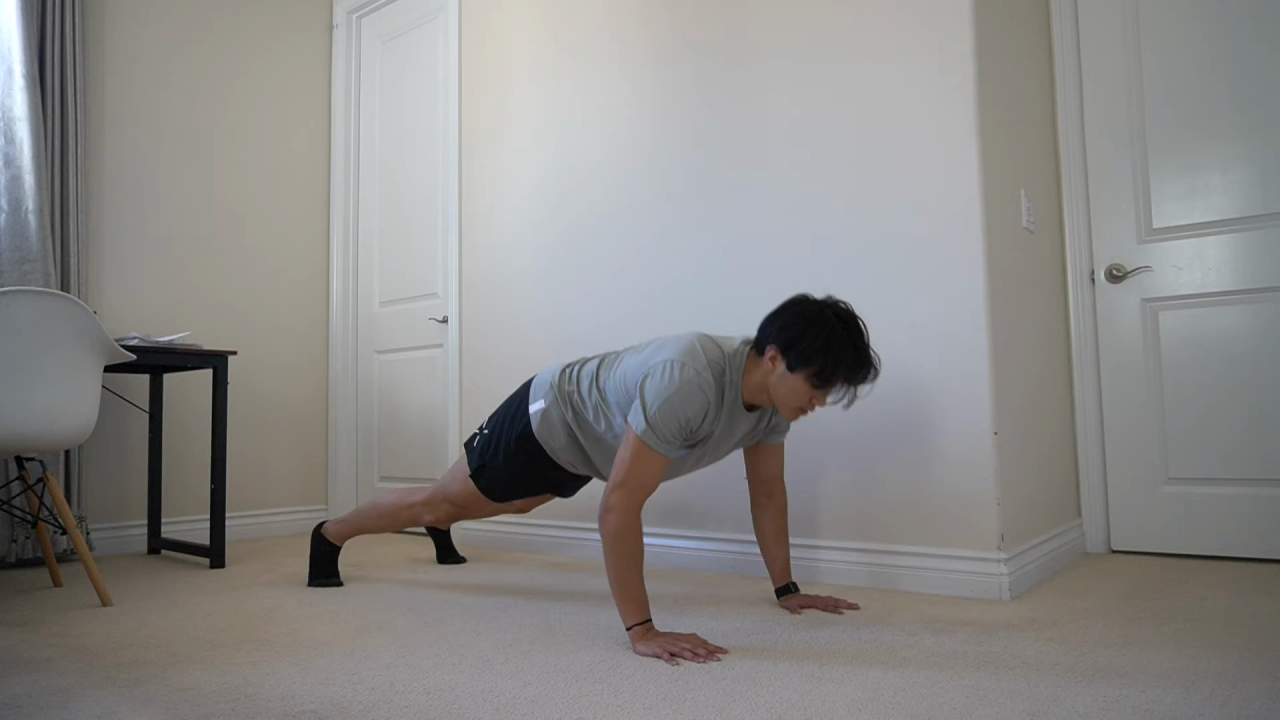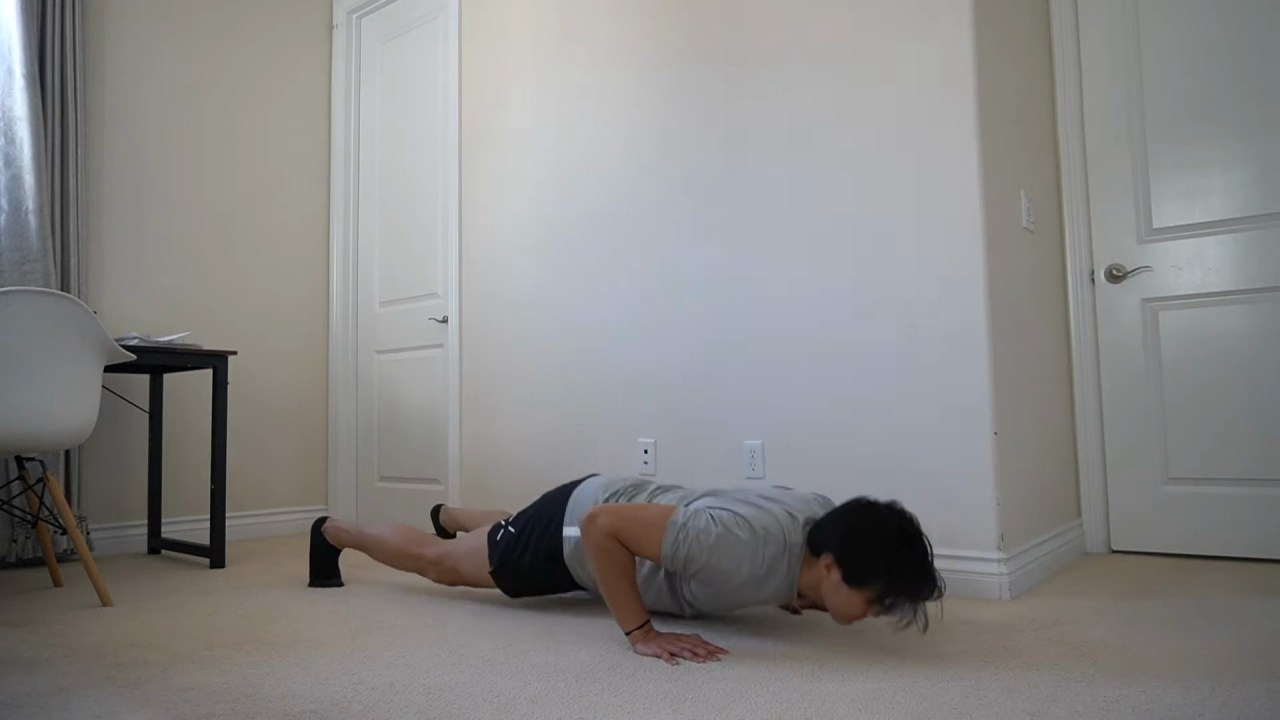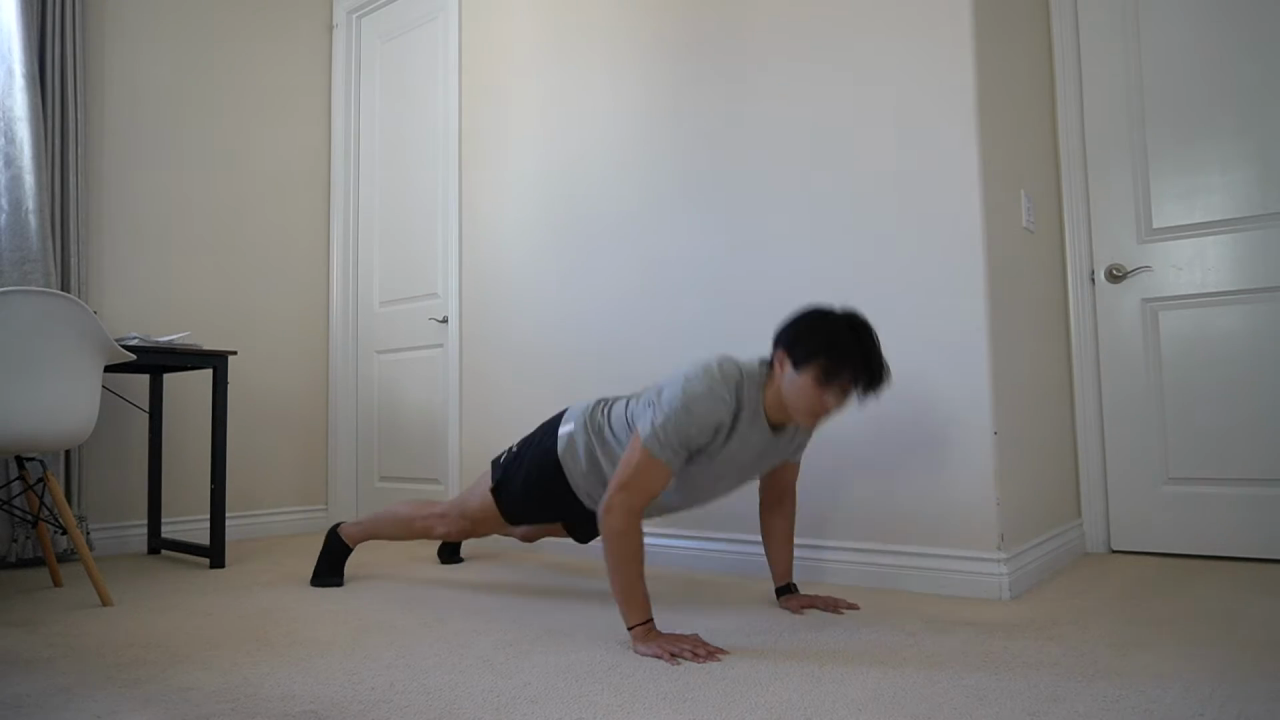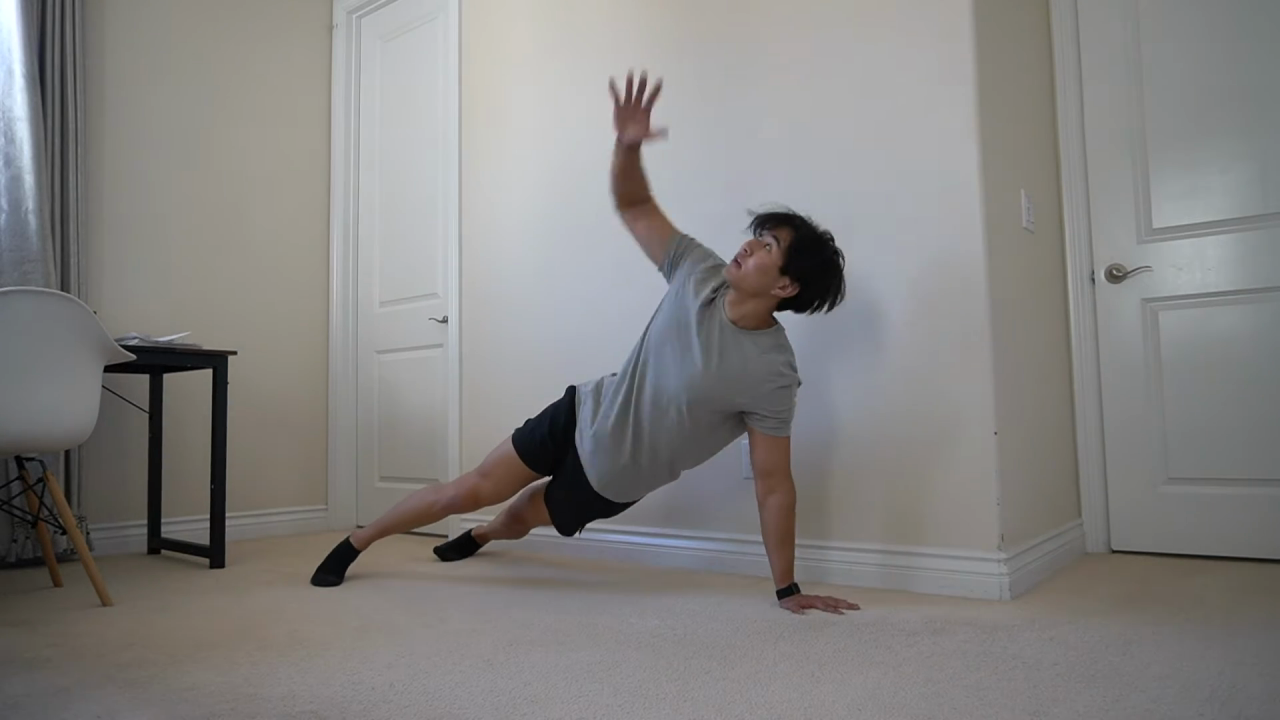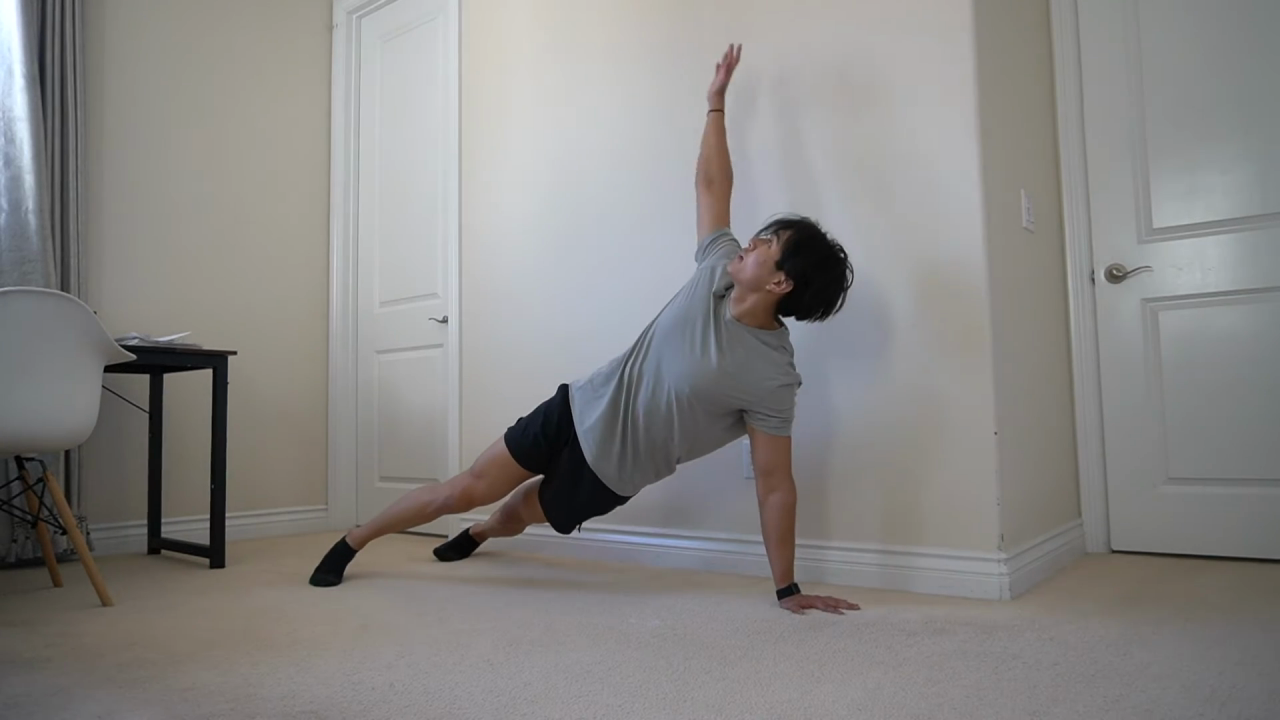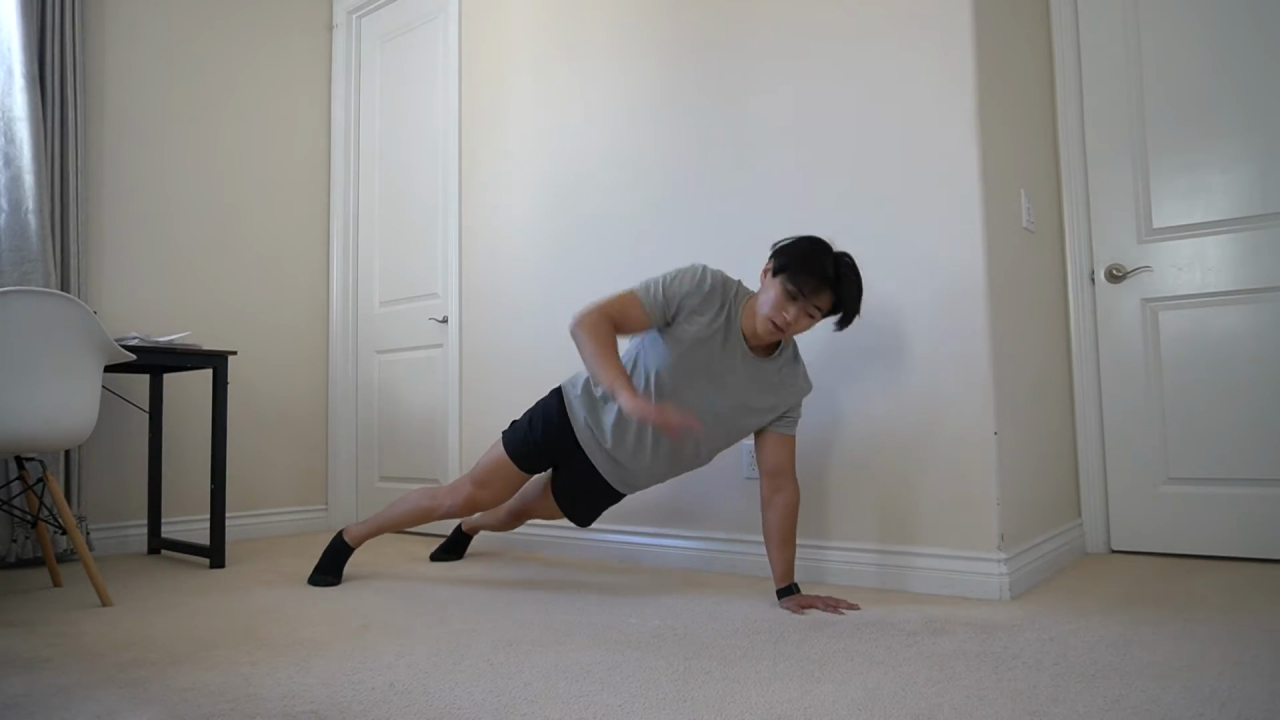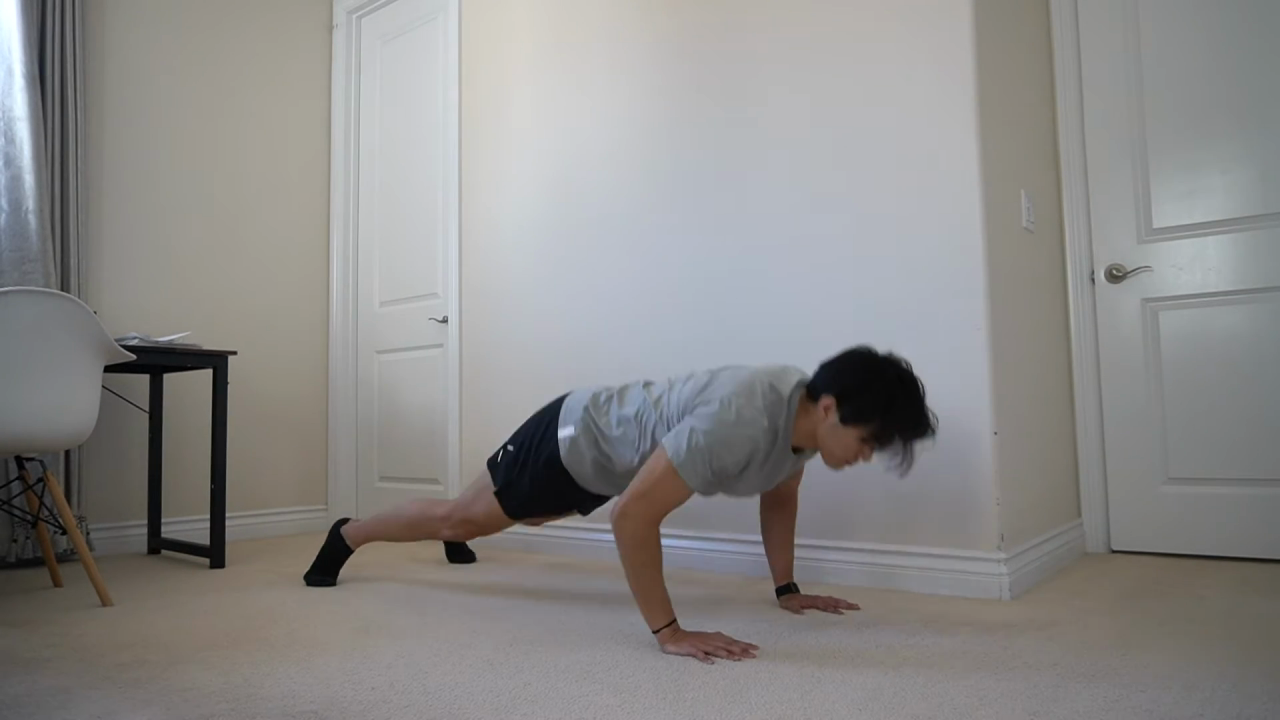
dt=0.5s
person 1, frame 1
left shoulder: (770, 389)
right shoulder: (691, 380)
left elbow: (766, 482)
right elbow: (620, 506)
left wrist: (786, 587)
right wrist: (639, 628)
left hip: (585, 439)
right hip: (548, 414)
left knee: (516, 504)
right knee: (442, 501)
left ankle: (441, 540)
right ankle: (329, 533)
person 1, frame 2
left shoulder: (820, 520)
right shoulder: (744, 552)
right elbow: (602, 525)
left wrist: (790, 597)
right wrist: (641, 632)
left hip: (614, 503)
right hip: (579, 526)
left knee: (506, 531)
right knee: (442, 564)
left ankle: (449, 517)
right ankle: (332, 532)
person 1, frame 3
left shoulder: (799, 417)
right shoulder: (707, 393)
left elbow: (778, 491)
right elbow: (618, 508)
left wrist: (786, 587)
right wrist: (641, 627)
left hip: (615, 477)
right hip: (573, 450)
left knee: (528, 529)
right knee: (458, 518)
left ankle: (471, 534)
right ankle: (346, 534)
person 1, frame 4
left shoulder: (771, 376)
right shoulder: (703, 276)
left elbow: (774, 487)
right elbow: (634, 205)
left wrist: (788, 592)
right wrist: (627, 144)
left hip: (614, 482)
right hip: (583, 415)
left knee: (521, 520)
right knee: (464, 495)
left ankle: (478, 537)
right ankle: (353, 545)
person 1, frame 5
left shoulder: (772, 377)
right shoulder: (721, 275)
left elbow: (775, 485)
right elbow: (713, 187)
left wrist: (787, 590)
right wrist: (716, 100)
left hip: (610, 474)
right hip: (580, 412)
left knee: (519, 512)
right knee: (464, 492)
left ankle: (475, 535)
right ankle: (352, 542)
person 1, frame 6
left shoulder: (788, 383)
right shoulder: (703, 289)
left elbow: (779, 484)
right elbow: (589, 324)
left wrist: (787, 588)
right wrist: (632, 398)
left hip: (614, 471)
right hip: (580, 412)
left knee: (517, 512)
right knee: (466, 494)
left ankle: (467, 530)
right ankle: (349, 536)
person 1, frame 7
left shoulder: (806, 409)
right shoulder: (743, 422)
left elbow: (777, 484)
right elbow: (630, 517)
left wrist: (786, 586)
right wrist: (666, 630)
left hip: (610, 446)
right hip: (576, 437)
left knee: (528, 516)
right knee: (463, 516)
left ankle: (455, 524)
right ankle: (347, 534)
